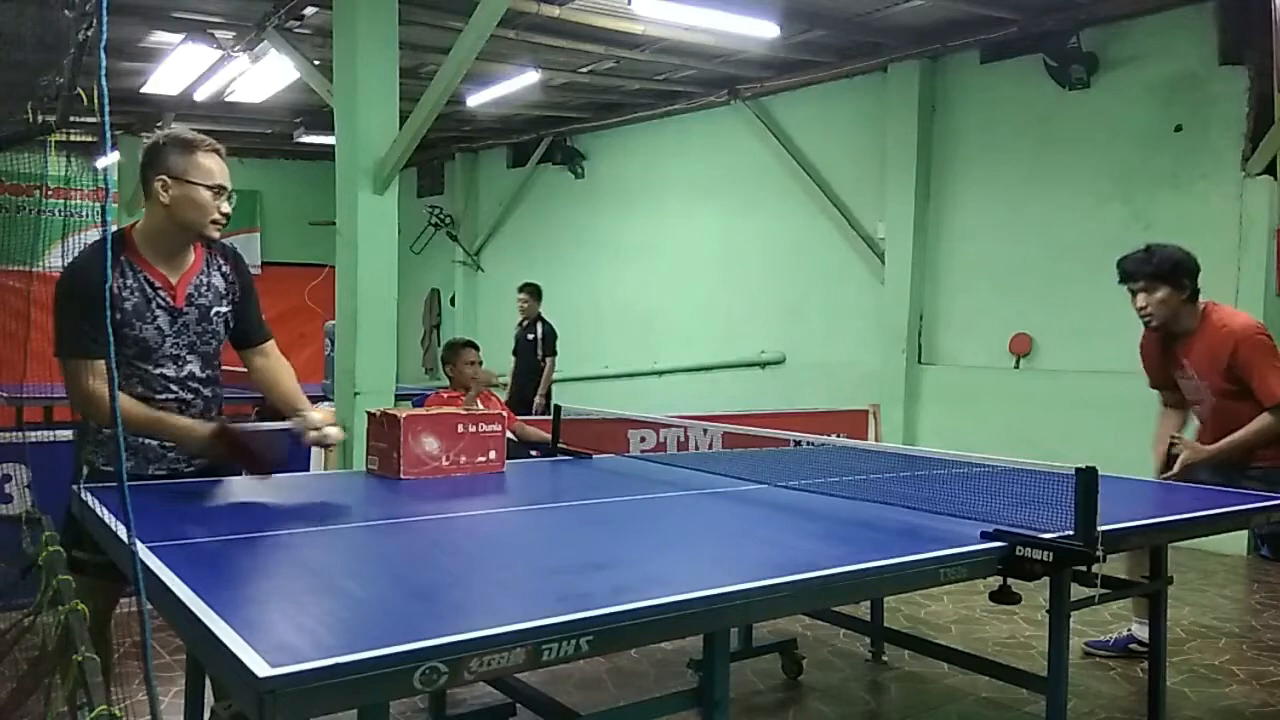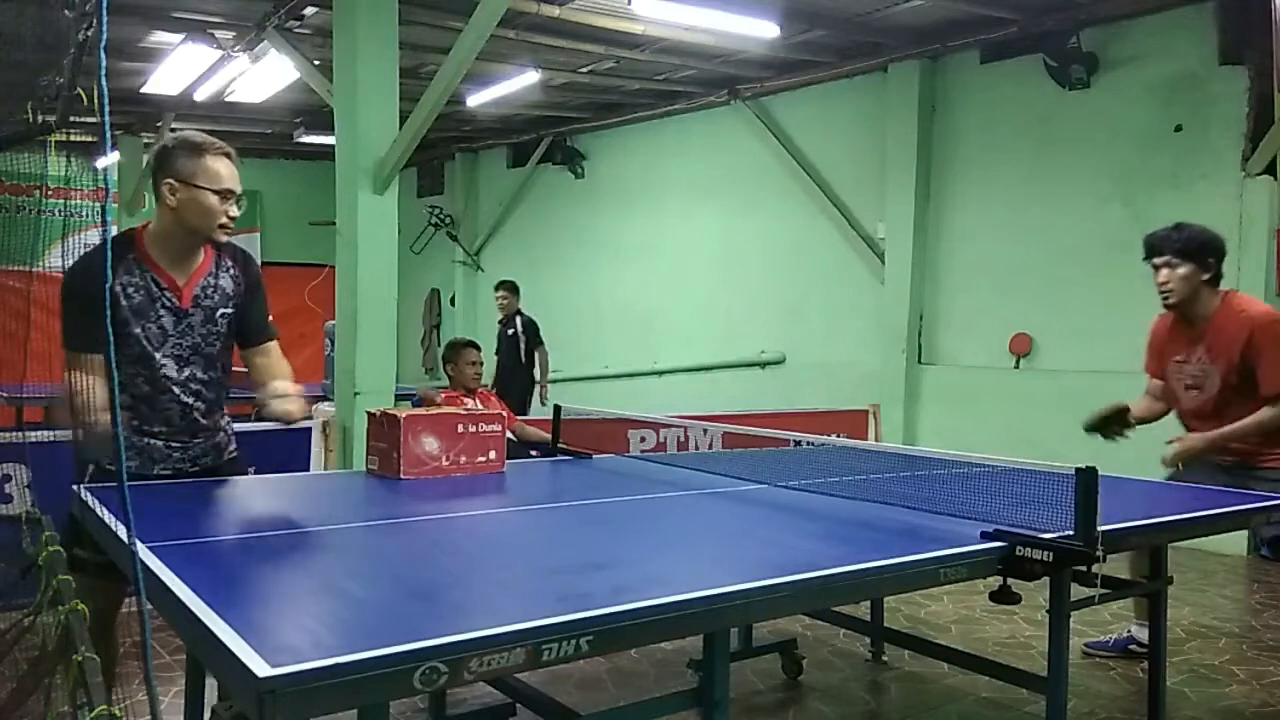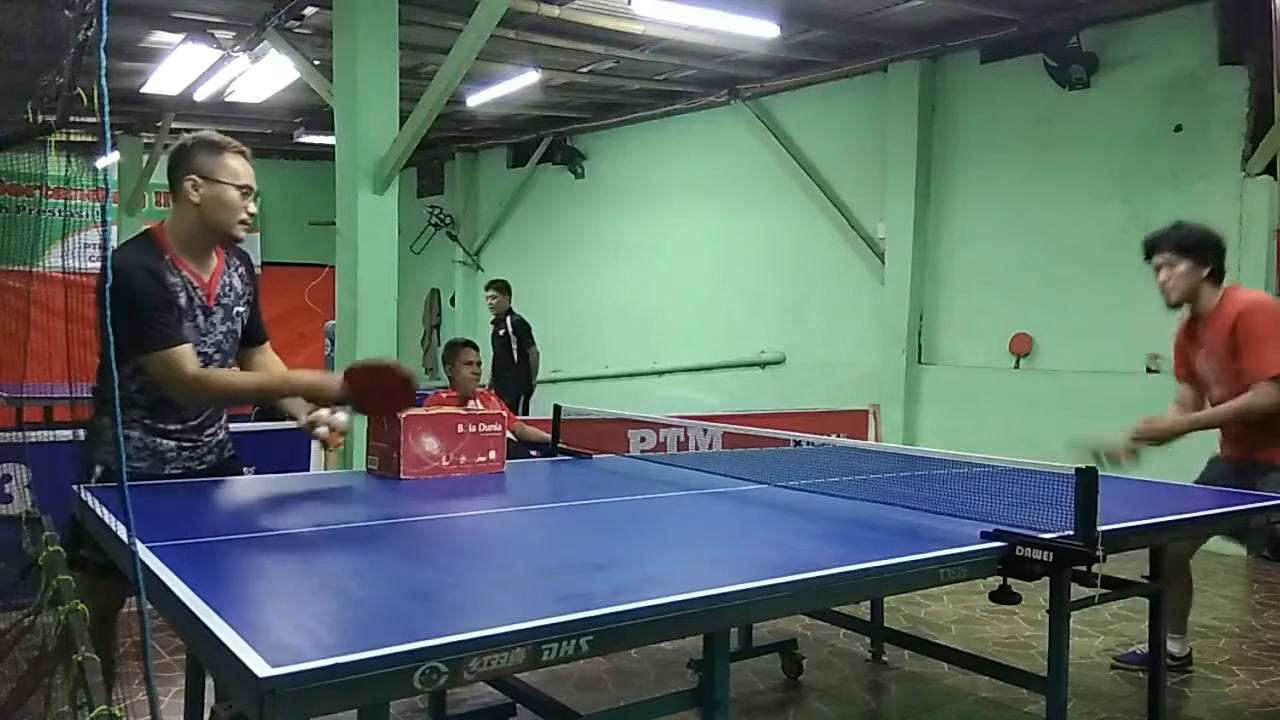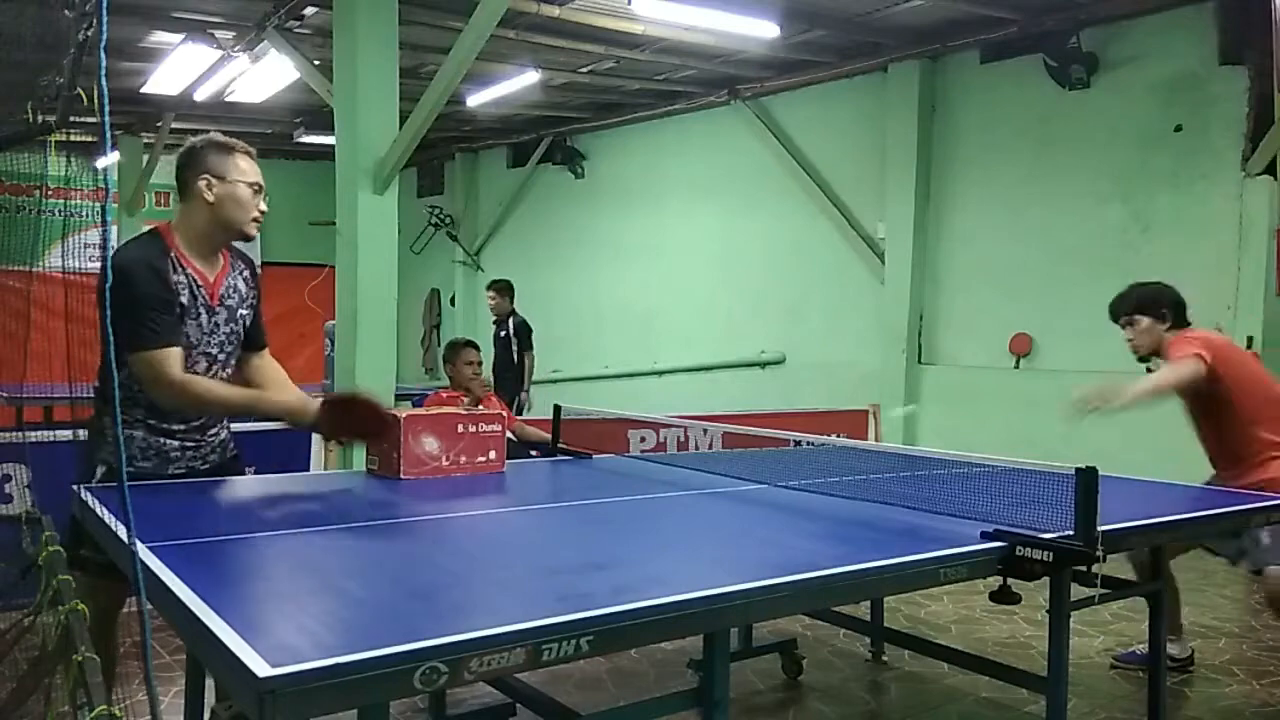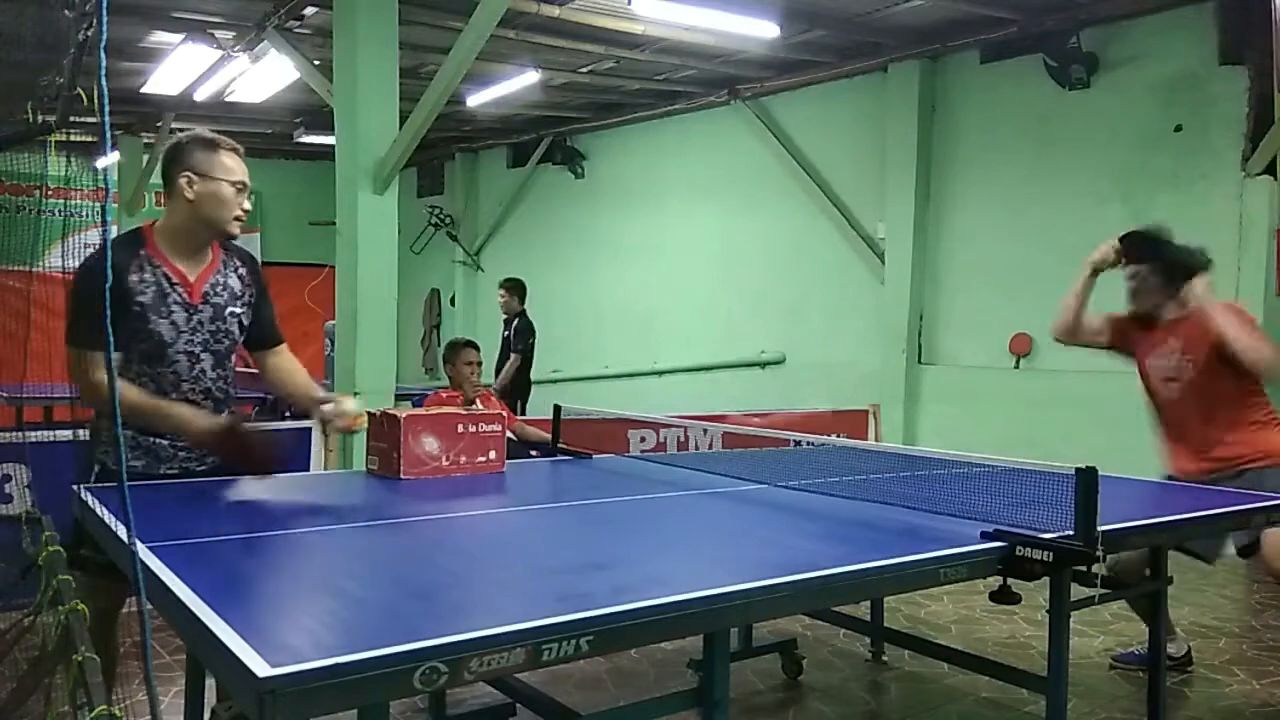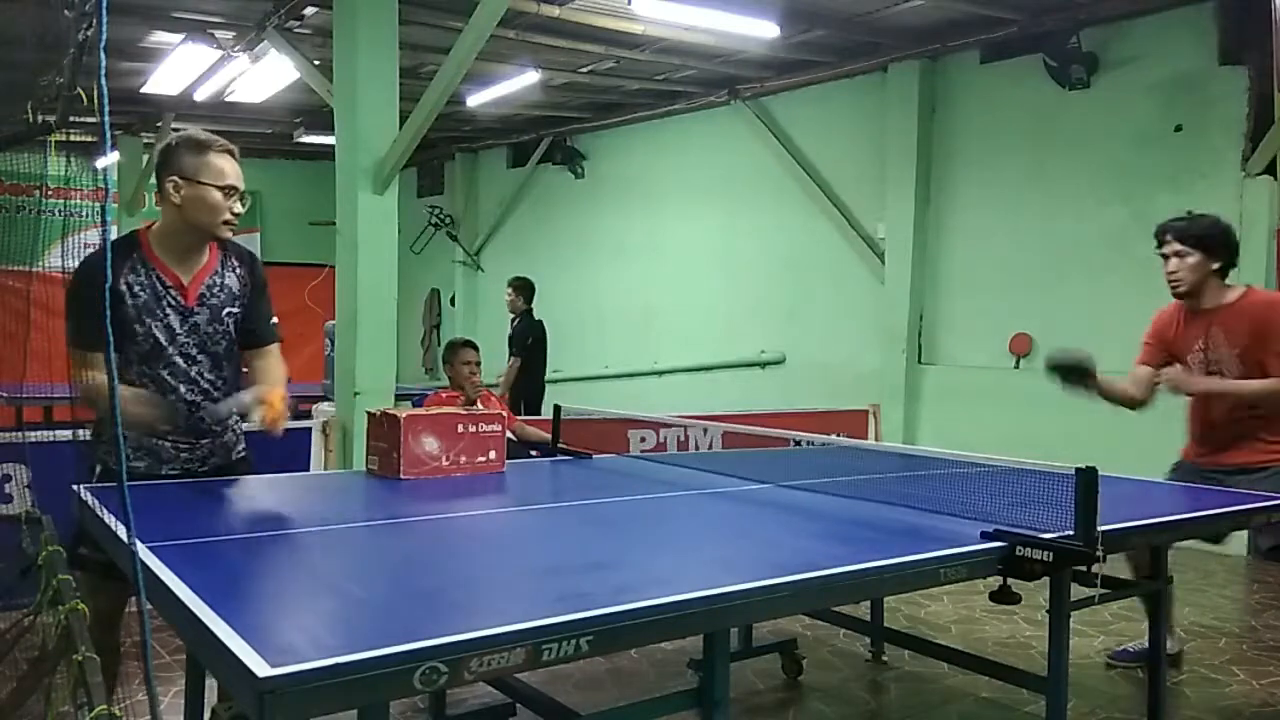
dt=0.3s
person 1, frame 1
left shoulder: (228, 266)
right shoulder: (92, 273)
left elbow: (261, 354)
right elbow: (88, 390)
left wrist: (303, 414)
right wrist: (182, 430)
left hip: (208, 467)
right hip: (120, 471)
right knee: (90, 609)
person 1, frame 2
left shoulder: (239, 268)
right shoulder: (99, 272)
left elbow: (263, 352)
right elbow: (86, 374)
left wrist: (280, 391)
right wrist: (93, 415)
left hip: (214, 464)
right hip: (123, 469)
right knee: (96, 607)
person 1, frame 3
left shoulder: (240, 267)
right shoulder: (133, 269)
left elbow: (256, 356)
right elbow: (185, 381)
left wrist: (305, 411)
right wrist: (309, 383)
left hip: (213, 463)
right hip: (129, 468)
right knee: (98, 606)
person 1, frame 4
left shoulder: (244, 270)
right shoulder: (139, 268)
left elbow: (255, 360)
right elbow: (165, 383)
left wrist: (317, 407)
right wrist: (282, 407)
left hip: (213, 463)
right hip: (131, 468)
right knee: (100, 606)
person 1, frame 5
left shoulder: (244, 270)
right shoulder: (111, 268)
left elbow: (273, 358)
right elbow: (93, 380)
left wrist: (322, 404)
right wrist: (182, 421)
left hip: (218, 468)
right hip: (131, 469)
right knee: (100, 605)
person 1, frame 6
left shoulder: (244, 267)
right shoulder: (106, 272)
left elbow: (264, 354)
right elbow: (90, 372)
left wrist: (267, 394)
right wrist: (116, 401)
left hip: (222, 465)
right hip: (133, 469)
right knee: (102, 607)
person 2, frame 1
left shoulder: (1240, 333)
right shoulder: (1154, 341)
left wrist: (1208, 452)
right wrist: (1162, 446)
right hip: (1212, 455)
right ankle: (1142, 633)
person 2, frame 2
right shoulder: (1166, 328)
right elbow: (1156, 398)
left wrist: (1209, 441)
right wrist: (1124, 415)
right hip: (1206, 459)
right ankle: (1142, 635)
person 2, frame 3
right shoulder: (1190, 331)
right elbow: (1188, 405)
left wrist: (1177, 428)
right wrist: (1146, 432)
right hip: (1238, 459)
right knee: (1170, 543)
right ankle: (1174, 647)
person 2, frame 4
left shoulder: (1183, 345)
right shoulder: (1180, 356)
left elbow: (1192, 371)
left wrist: (1122, 394)
right hip: (1236, 484)
right knee: (1145, 551)
right ankle: (1176, 648)
person 2, frame 5
left shoulder: (1221, 315)
right shoulder: (1134, 329)
right elbow: (1064, 333)
left wrist: (1212, 310)
right wrist: (1091, 271)
right hip: (1189, 475)
right knee: (1122, 564)
right ankle: (1171, 647)
person 2, frame 6
right shoulder: (1169, 322)
right elbow: (1136, 395)
left wrist: (1203, 386)
right wrist: (1094, 381)
right hip: (1204, 461)
right knee: (1140, 545)
right ankle: (1165, 641)
